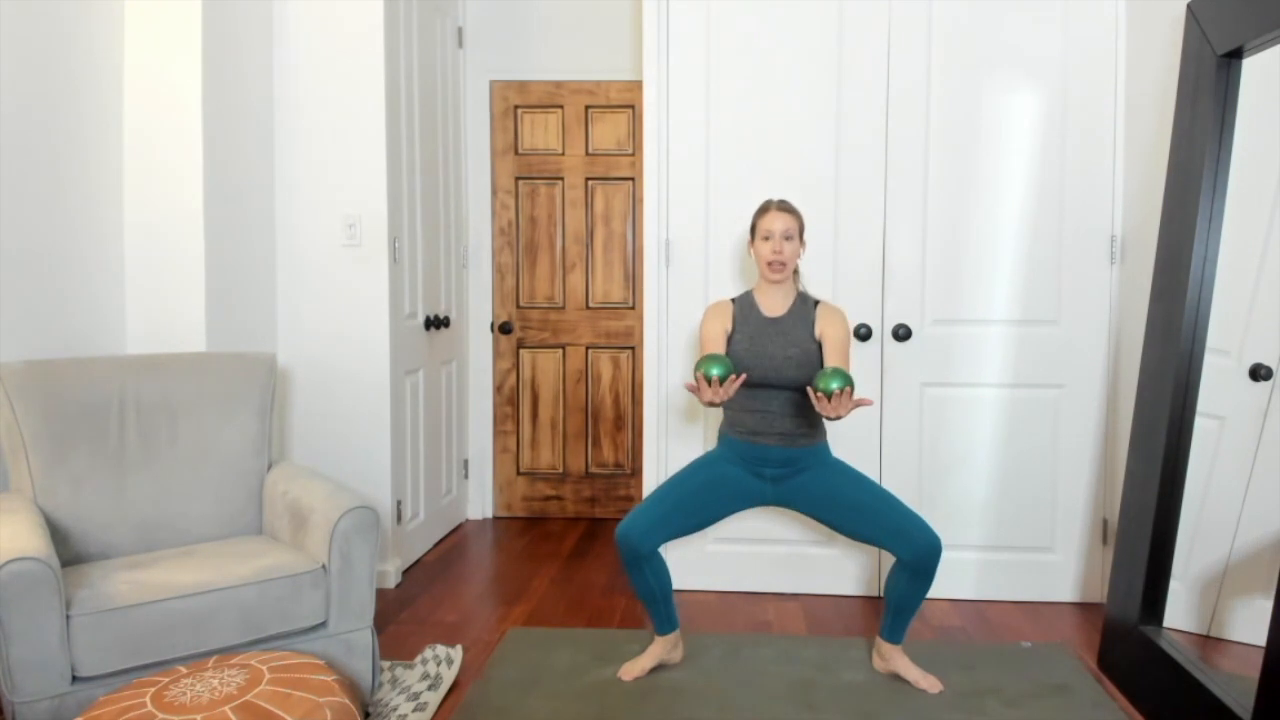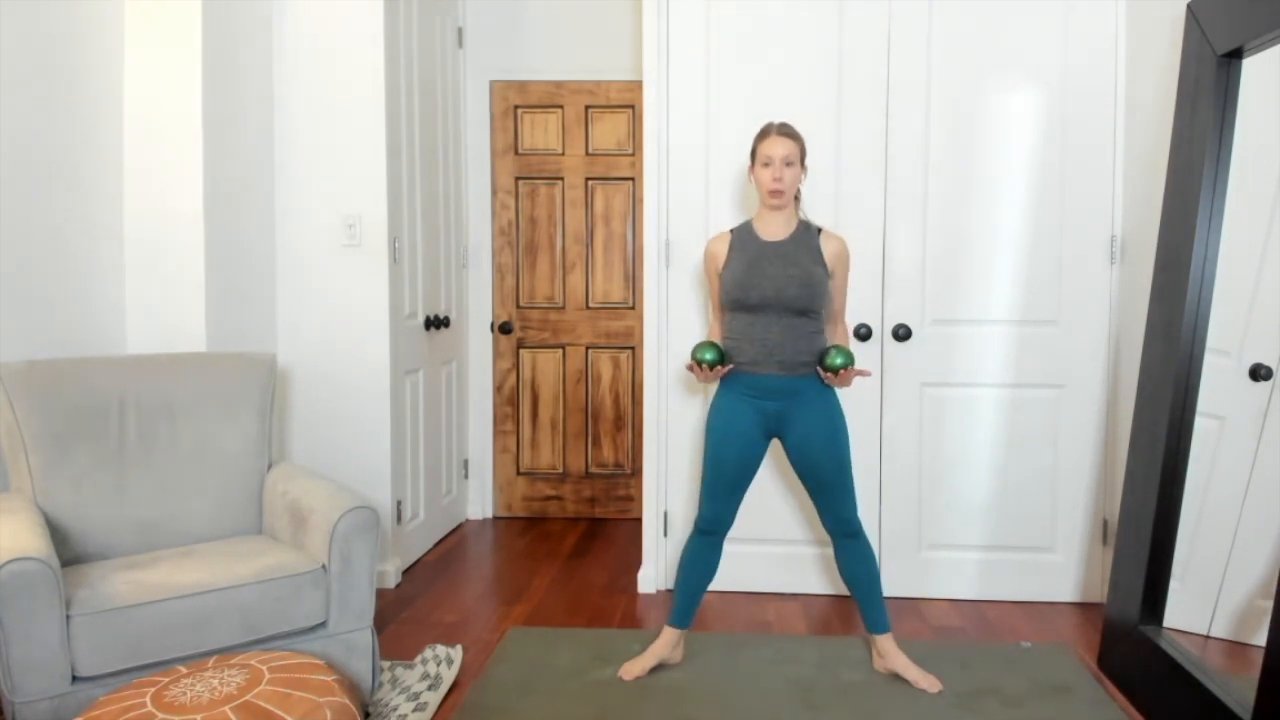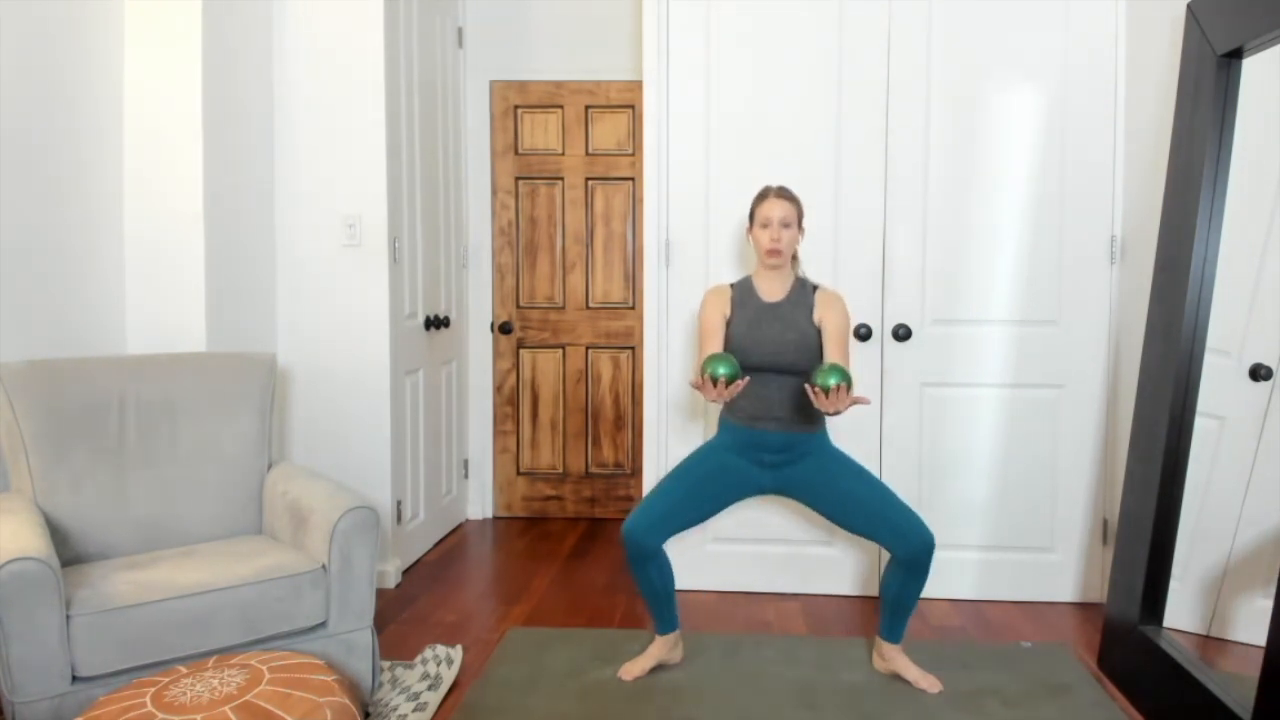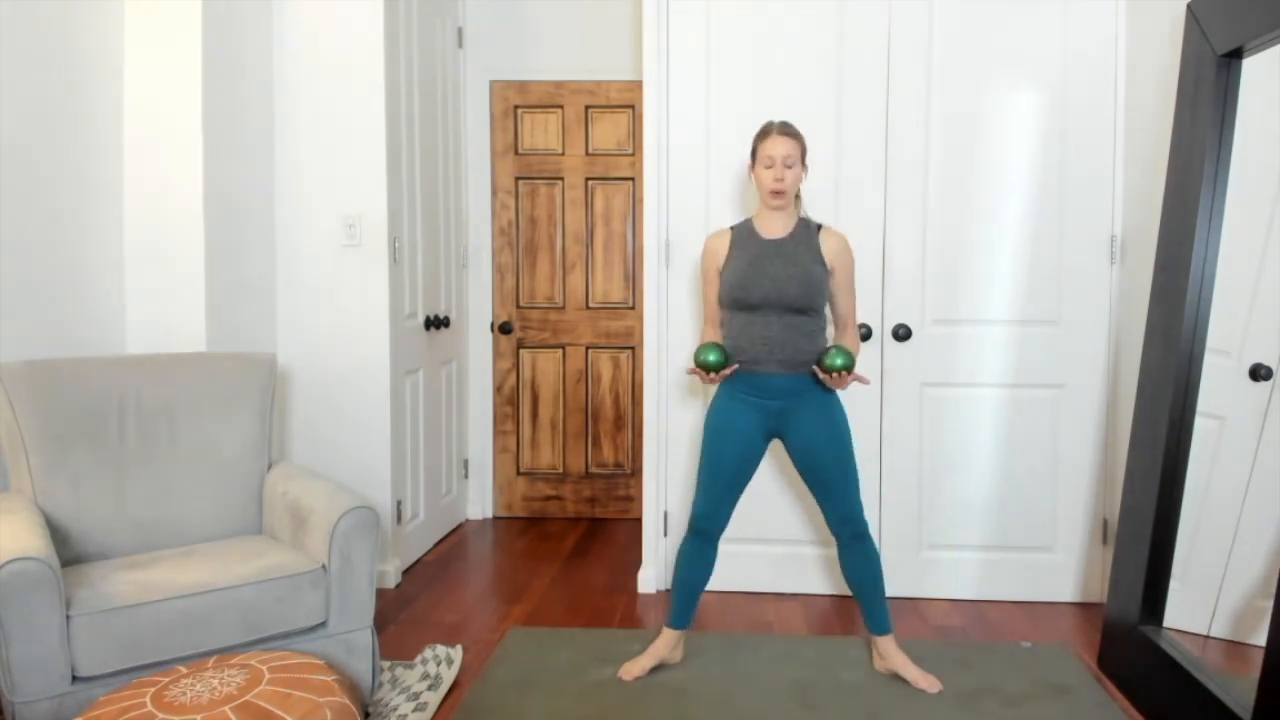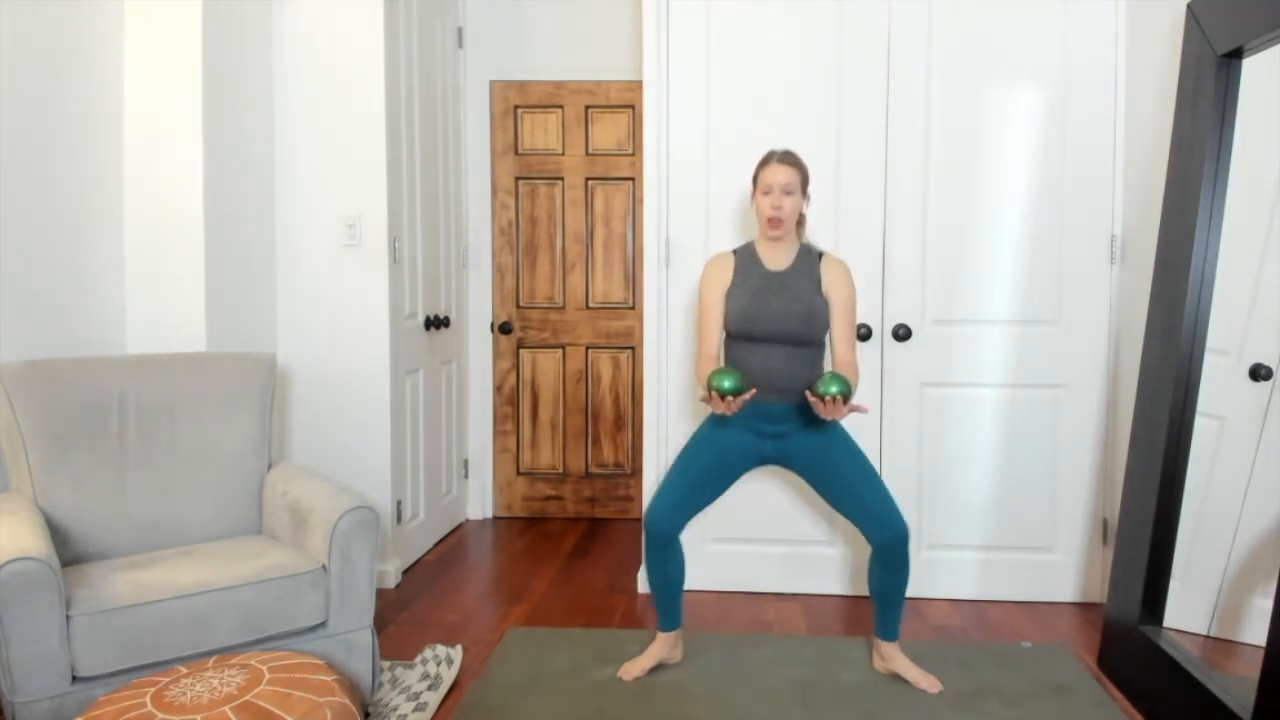
dt=1s
person 1, frame 1
left shoulder: (827, 318)
right shoulder: (721, 314)
left elbow: (839, 392)
right elbow: (709, 383)
left wrist: (837, 407)
right wrist: (712, 394)
left hip: (809, 463)
right hip: (735, 460)
left knee: (923, 547)
right knee: (632, 537)
left ankle: (889, 649)
right ankle: (666, 641)
person 1, frame 2
left shoulder: (829, 247)
right shoulder: (722, 248)
left wrist: (843, 366)
right wrist: (707, 363)
left hip: (809, 398)
right hip: (740, 398)
left knee: (844, 523)
right knee: (711, 522)
left ankle: (885, 648)
right ankle: (670, 640)
person 1, frame 3
left shoulder: (825, 303)
right shoulder: (720, 300)
left elbow: (840, 382)
right elbow: (709, 373)
left wrist: (837, 401)
right wrist: (713, 389)
left hip: (808, 451)
right hip: (735, 448)
left knee: (915, 542)
right knee: (639, 534)
left ankle: (889, 649)
right ankle: (667, 640)
person 1, frame 4
left shoulder: (830, 244)
right shoulder: (721, 244)
left elbow: (847, 326)
right elbow: (713, 327)
left wrist: (844, 367)
right wrist: (709, 364)
left hip: (810, 398)
right hip: (741, 397)
left knee: (851, 524)
right knee: (704, 522)
left ankle: (886, 648)
right ankle: (670, 640)
person 1, frame 5
left shoulder: (831, 271)
right shoulder: (722, 268)
left elbow: (845, 357)
right elbow: (708, 352)
left wrist: (839, 398)
right wrist: (715, 392)
left hip: (808, 423)
right hip: (737, 421)
left knee: (891, 531)
right knee: (659, 521)
left ankle: (888, 649)
right ankle: (667, 640)
